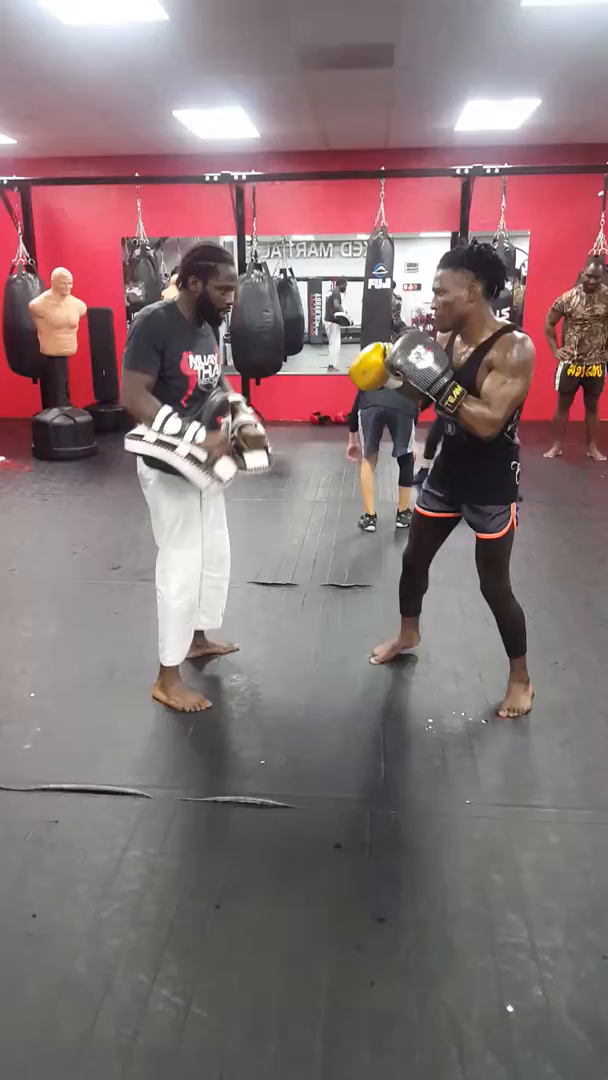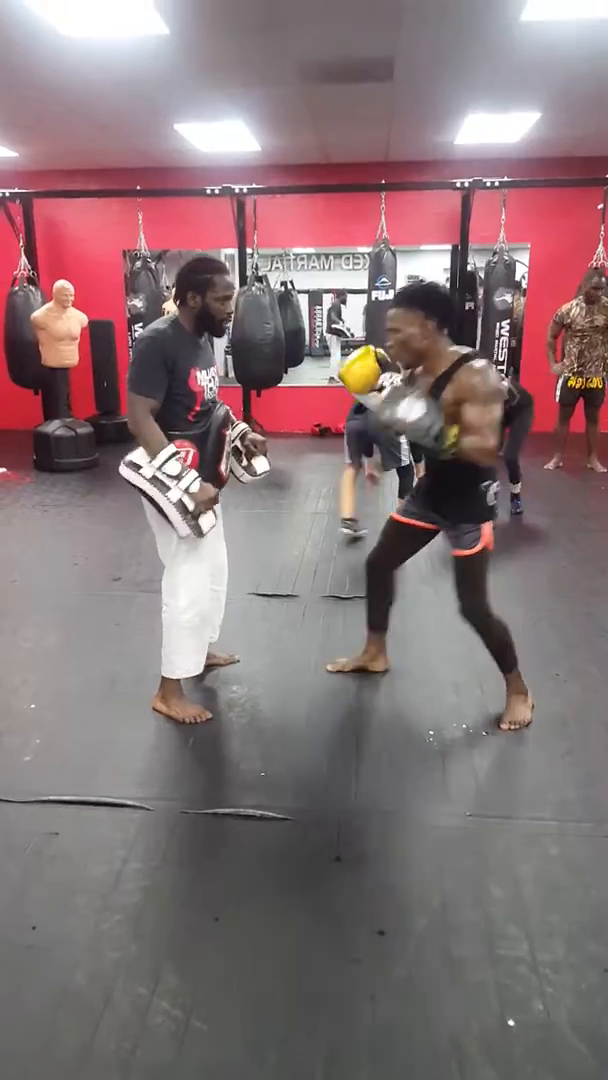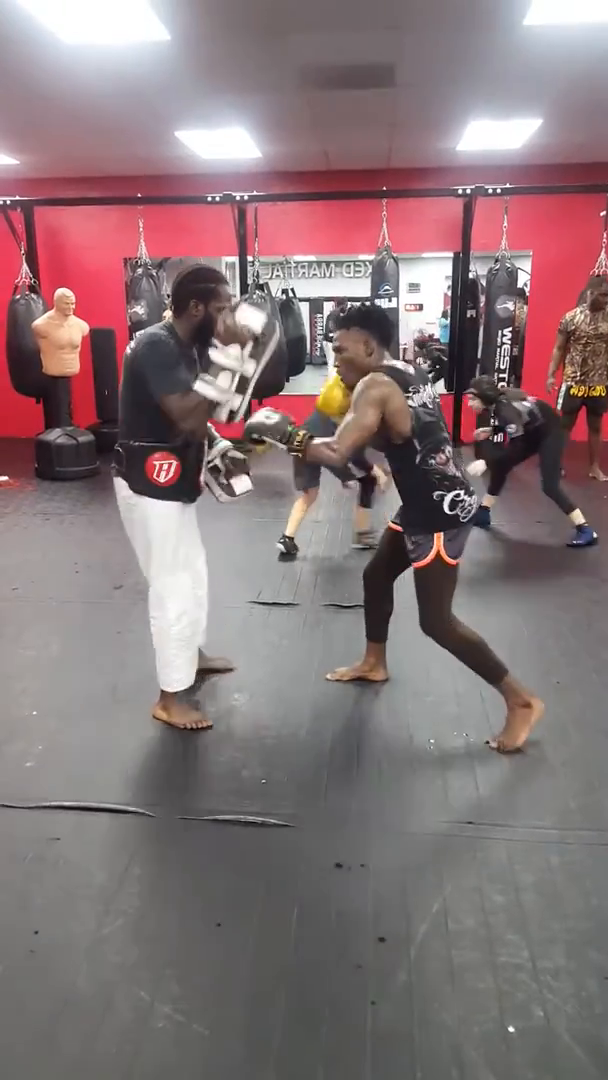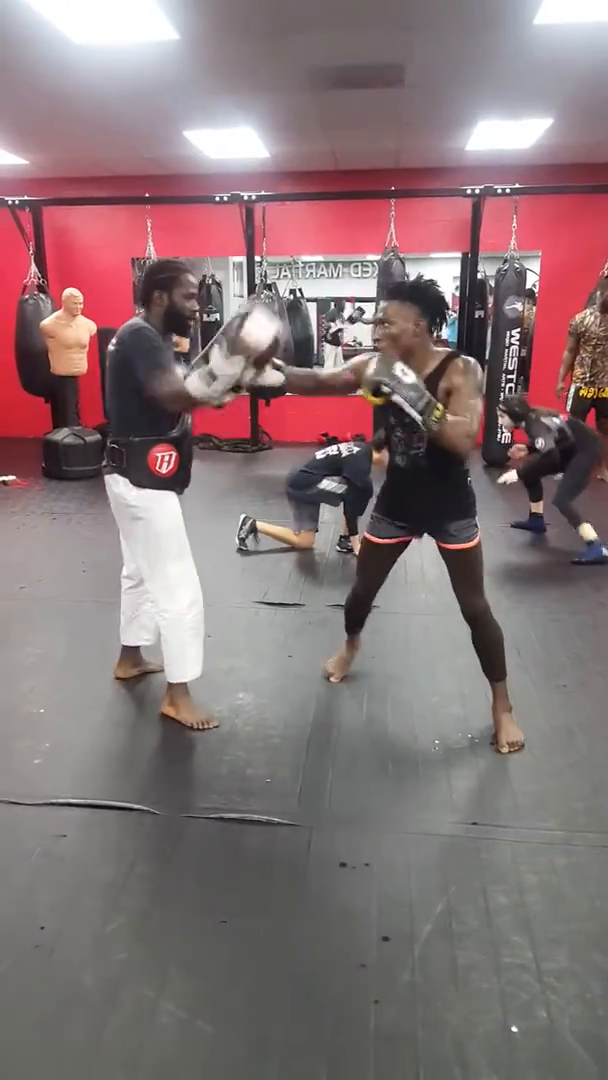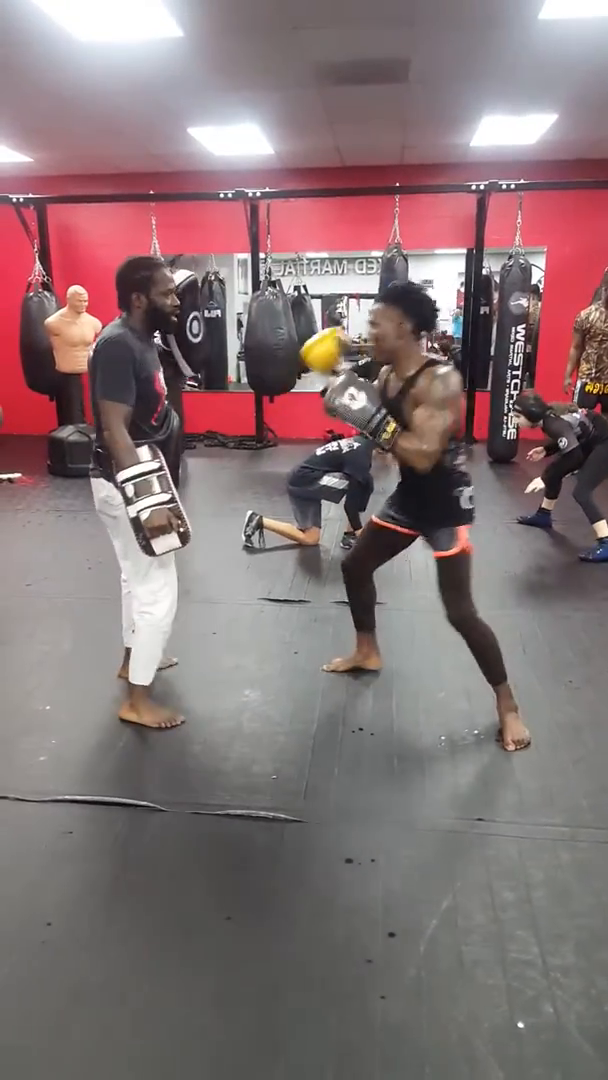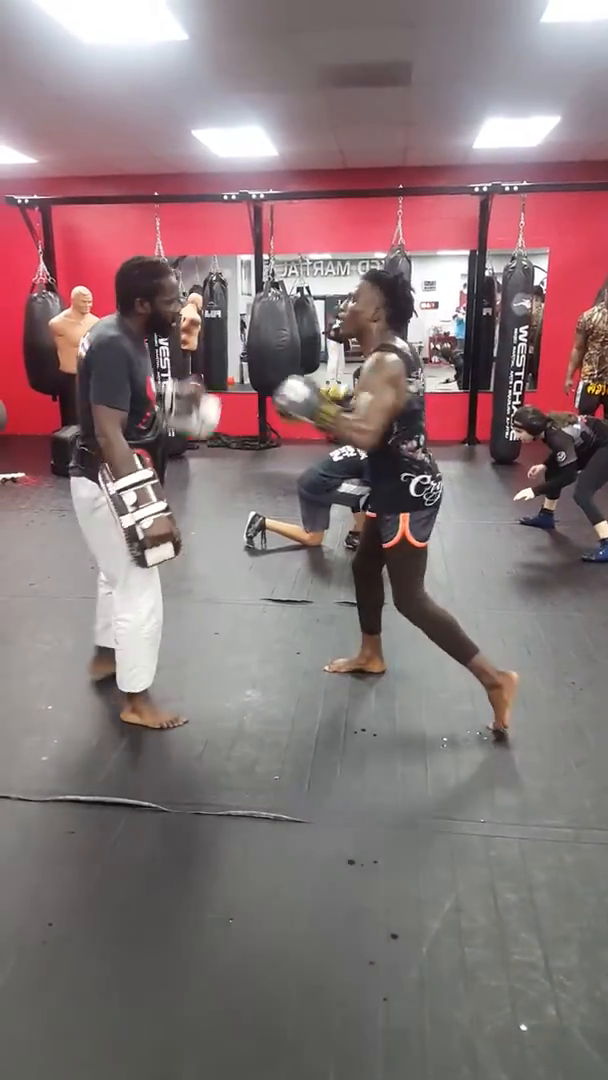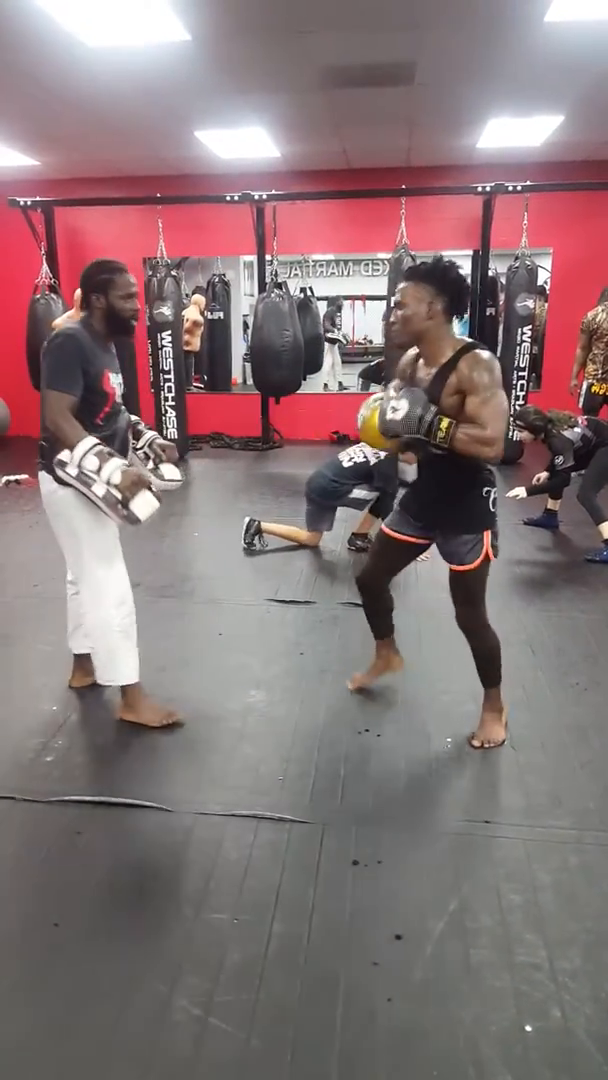
dt=0.5s
person 1, frame 1
left shoulder: (209, 324)
right shoulder: (154, 324)
right elbow: (134, 396)
right wrist: (196, 438)
right hip: (166, 465)
left knee: (214, 553)
right knee: (180, 563)
left ankle: (197, 636)
right ankle: (167, 676)
person 1, frame 2
left shoulder: (201, 337)
right shoulder: (158, 342)
right elbow: (140, 420)
left wrist: (240, 434)
left hip: (200, 475)
left knee: (212, 568)
right knee: (189, 577)
left ankle: (199, 648)
right ankle: (170, 690)
person 1, frame 3
left shoulder: (180, 346)
right shoulder: (156, 347)
right elbow: (189, 417)
left wrist: (221, 450)
left hip: (168, 484)
right hip: (149, 488)
left knee: (192, 572)
right knee: (172, 588)
left ankle: (192, 653)
right ankle: (170, 698)
person 1, frame 4
left shoulder: (149, 337)
right shoulder: (138, 337)
left elbow: (171, 396)
right elbow: (175, 396)
left wrist: (225, 369)
right wrist: (230, 356)
left hip: (135, 476)
right hip: (144, 480)
left knee: (140, 570)
right knee: (177, 583)
left ankle: (130, 657)
right ankle: (178, 694)
person 1, frame 5
left shoulder: (140, 337)
right shoulder: (118, 347)
left elbow: (164, 387)
right elbow: (114, 430)
right wrist: (148, 503)
right hip: (126, 485)
left knee: (139, 576)
right knee: (156, 586)
left ankle: (135, 658)
right ankle: (137, 699)
person 1, frame 6
left shoulder: (120, 333)
right shoulder: (114, 348)
right elbow: (108, 435)
left hip: (113, 481)
right hip: (108, 485)
left knee: (118, 576)
right knee: (139, 591)
left ankle: (106, 655)
right ankle: (135, 700)
person 1, frame 7
left shoulder: (102, 344)
right shoulder: (70, 344)
right elbow: (57, 420)
right wrist: (114, 472)
right hip: (72, 482)
left knee: (87, 576)
right knee: (108, 584)
left ankle: (84, 665)
right ankle: (131, 695)
person 2, frame 1
left shoulder: (514, 348)
right shoulder: (450, 339)
left elbow: (488, 423)
left hip: (491, 486)
right hip: (446, 473)
left knee: (494, 587)
right knee: (414, 559)
left ankle: (520, 677)
right ankle: (408, 634)
person 2, frame 2
left shoulder: (475, 375)
right shoulder: (422, 368)
left elbow: (486, 451)
left hip: (469, 502)
right hip: (430, 491)
left knee: (474, 606)
right knee: (378, 563)
left ankle: (518, 689)
right ankle: (374, 653)
person 2, frame 3
left shoulder: (376, 384)
right shoulder: (404, 376)
left elbow: (338, 454)
left wrist: (281, 429)
right wrist: (358, 422)
left hip: (439, 510)
right hip: (429, 501)
left knee: (436, 622)
right knee: (376, 575)
left ankle: (522, 702)
right ankle: (374, 662)
person 2, frame 4
left shoulder: (461, 370)
right shoulder: (376, 365)
left elbow: (466, 441)
right elbow: (319, 382)
left wrist: (417, 399)
right wrist: (275, 372)
left hip: (450, 507)
right hip: (396, 502)
left knee: (475, 608)
right knee: (363, 591)
left ankle: (502, 705)
right ankle: (350, 647)
person 2, frame 5
left shoulder: (440, 380)
right shoulder: (393, 374)
left elbow: (424, 455)
right elbow: (374, 415)
left wrist: (371, 418)
right wrist: (345, 396)
left hip: (448, 504)
right hip: (411, 497)
left knee: (459, 611)
right knee: (355, 566)
left ankle: (507, 704)
right ankle: (367, 651)
person 2, frame 6
left shoulder: (384, 364)
right shoulder: (396, 353)
left elbow: (363, 433)
left wrist: (312, 407)
right wrist: (327, 403)
left hip: (405, 490)
right hip: (402, 483)
left knee: (410, 598)
right knee: (365, 566)
left ankle: (494, 679)
right ankle: (370, 654)
person 2, frame 7
left shoulder: (478, 367)
right shoulder: (410, 362)
left elbow: (490, 444)
right elbow: (392, 406)
left wrist: (426, 422)
right wrist: (392, 412)
left hip: (466, 509)
right hip: (420, 498)
left knee: (469, 615)
right knee: (371, 578)
left ankle: (493, 707)
right ankle: (385, 657)
